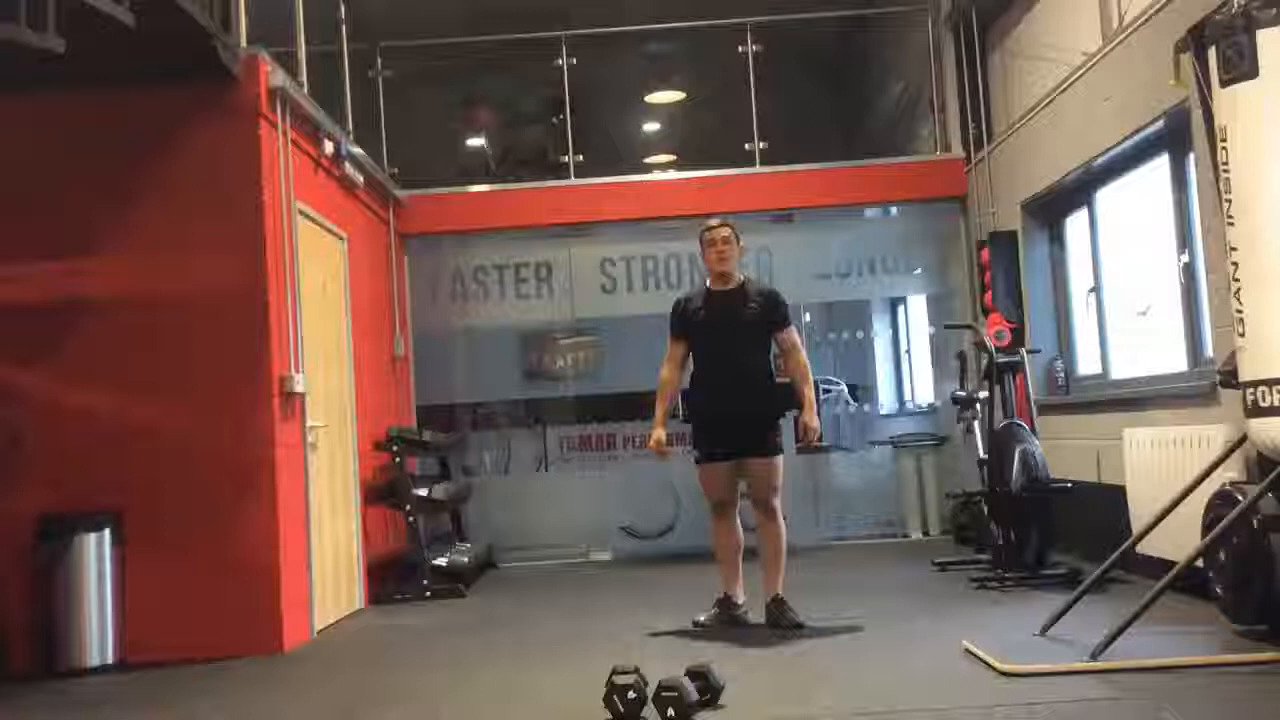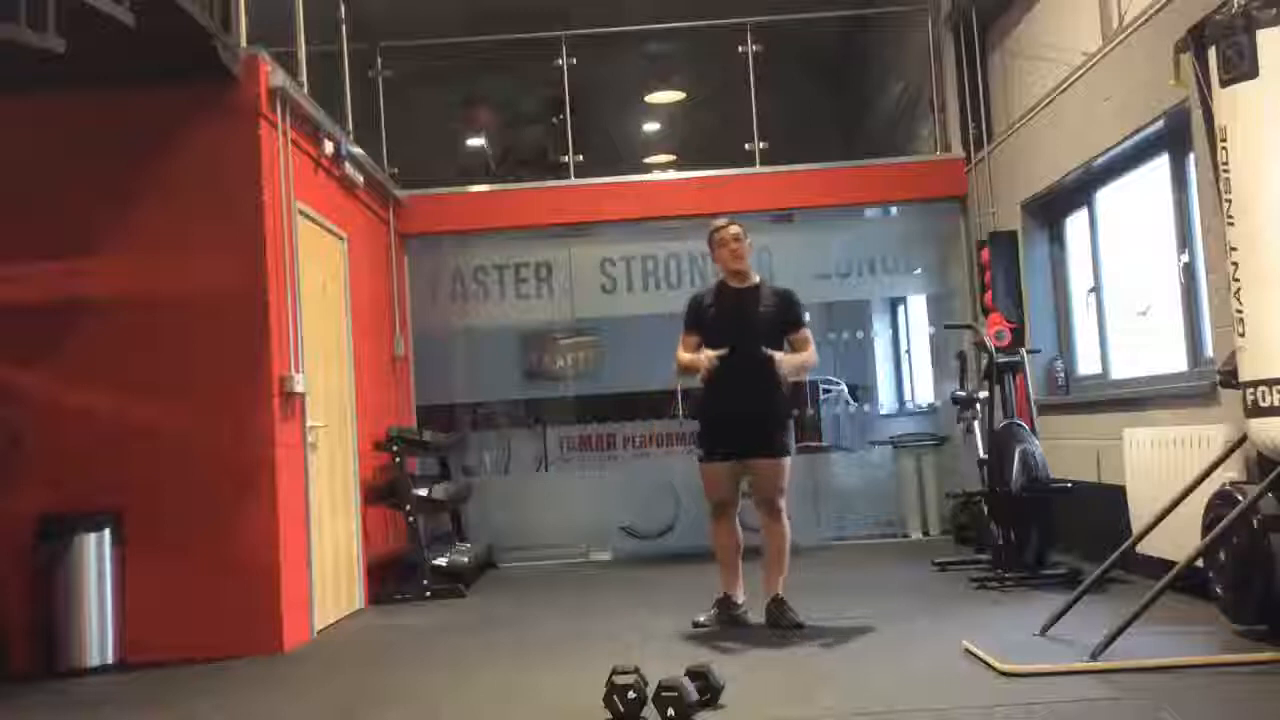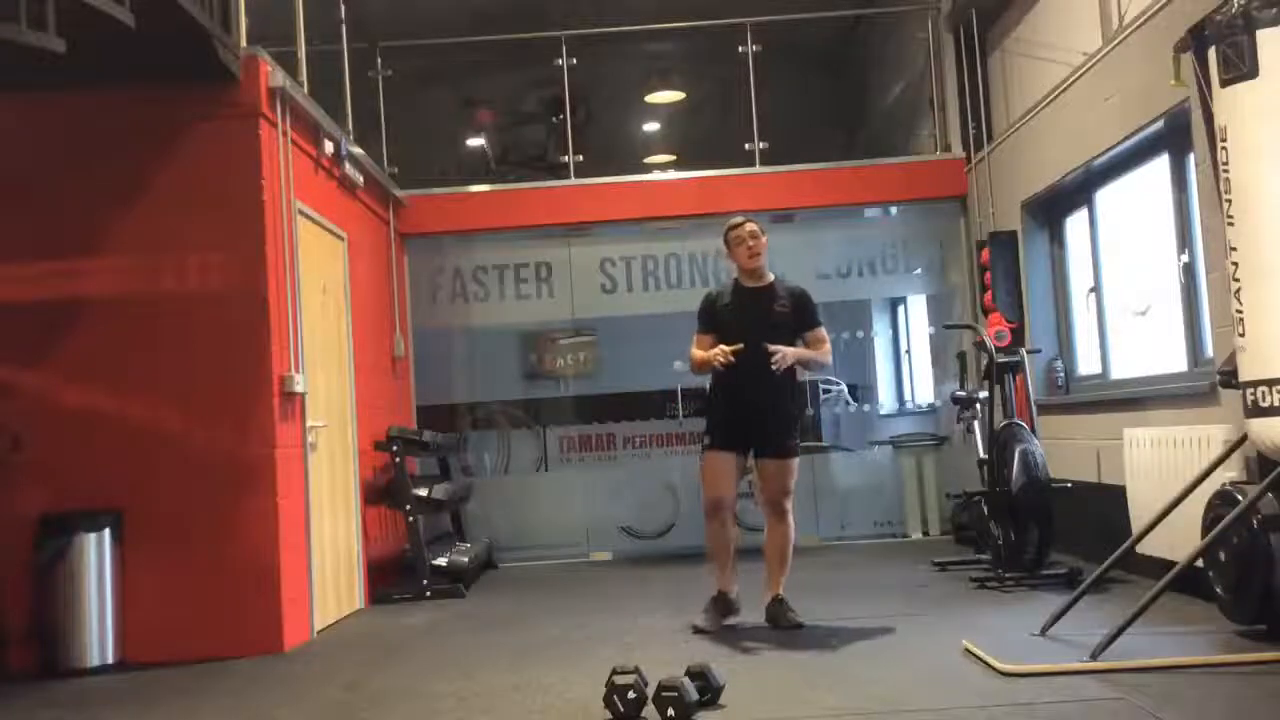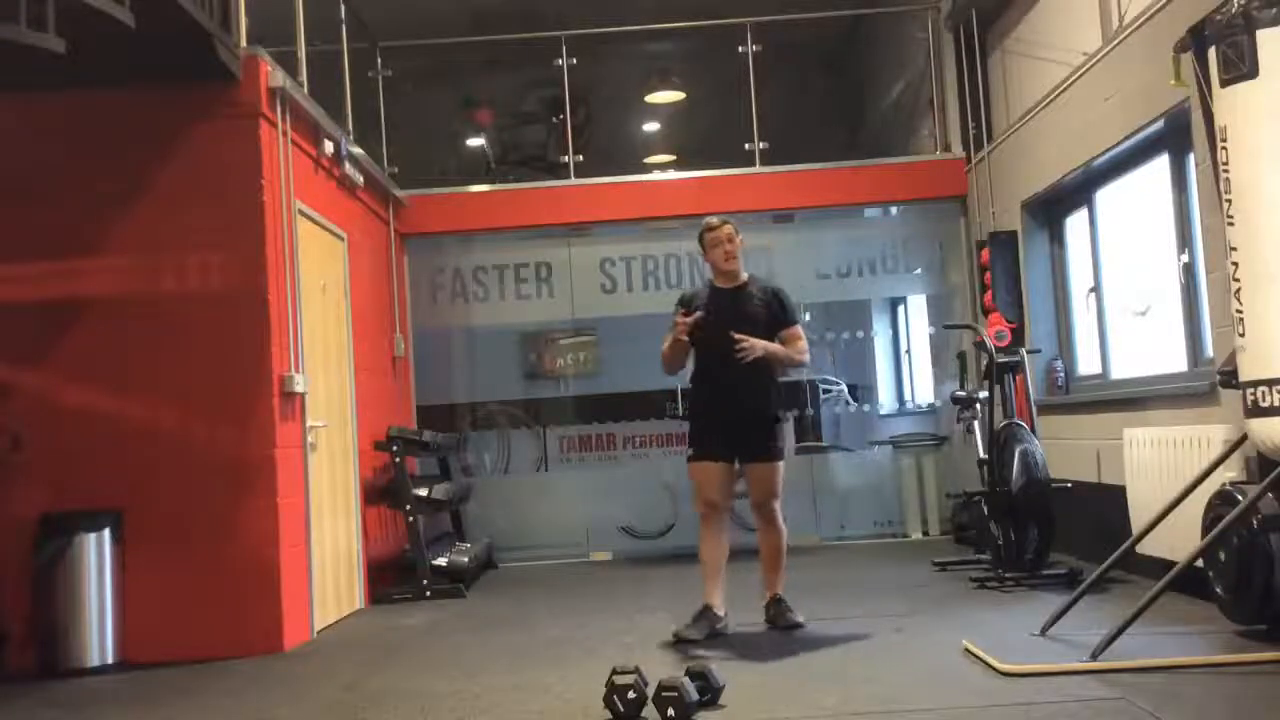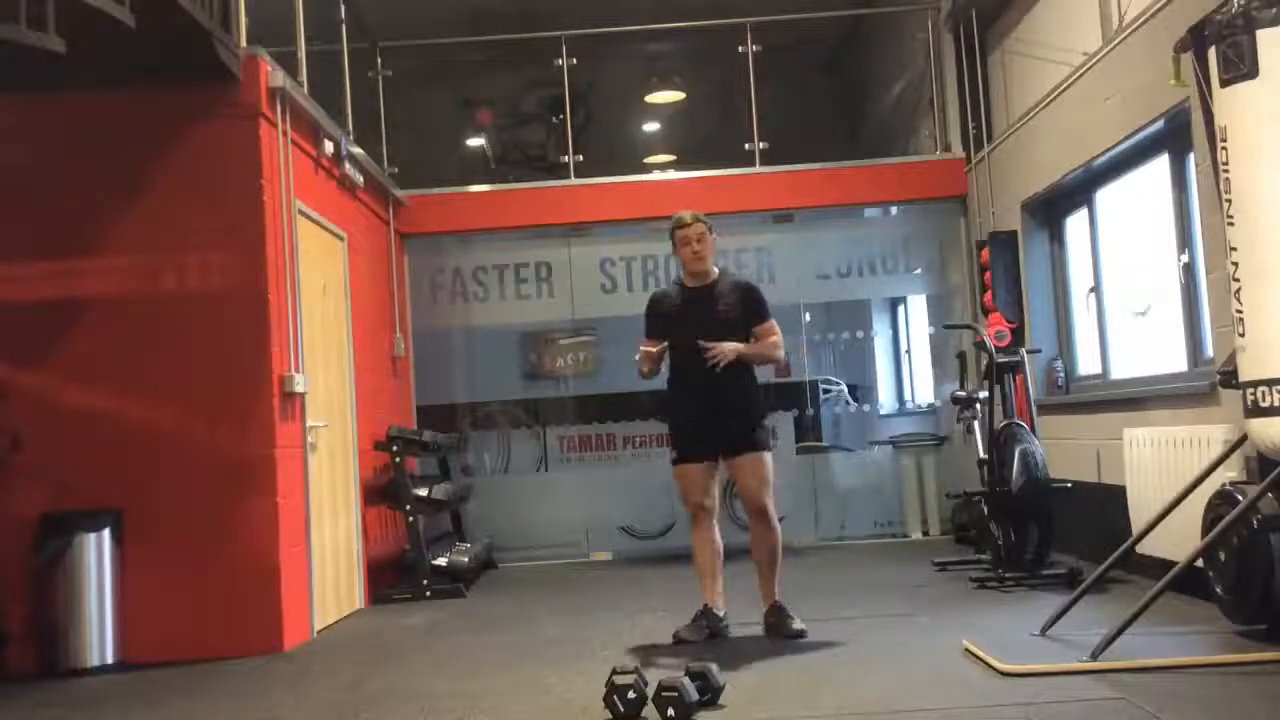
dt=0.5s
person 1, frame 1
left shoulder: (766, 298)
right shoulder: (687, 306)
left elbow: (793, 353)
right elbow: (673, 365)
left wrist: (809, 405)
right wrist: (660, 421)
left hip: (760, 419)
right hip: (710, 422)
left knee: (768, 507)
right knee: (722, 509)
left ankle: (775, 600)
right ankle: (731, 600)
person 1, frame 2
left shoulder: (781, 298)
right shoulder: (702, 303)
left elbow: (809, 350)
right elbow: (682, 357)
left wrist: (793, 361)
right wrist: (698, 359)
left hip: (768, 417)
right hip: (718, 420)
left knee: (773, 506)
right knee: (722, 509)
left ankle: (776, 599)
right ankle: (731, 600)
person 1, frame 3
left shoulder: (795, 297)
right shoulder: (716, 300)
left elbow: (824, 354)
right elbow: (696, 360)
left wrist: (795, 354)
right wrist: (711, 357)
left hip: (778, 417)
right hip: (726, 417)
left knee: (778, 506)
right knee: (716, 504)
left ankle: (776, 599)
right ankle: (725, 595)
person 1, frame 4
left shoulder: (770, 296)
right shoulder: (691, 302)
left elbow: (801, 353)
right elbow: (670, 366)
left wrist: (767, 347)
right wrist: (677, 338)
left hip: (760, 417)
right hip: (709, 420)
left knee: (768, 508)
right knee: (710, 511)
left ankle: (774, 599)
right ankle: (713, 609)
person 1, frame 5
left shoulder: (742, 291)
right shoulder: (662, 302)
left elbow: (776, 348)
right elbow: (650, 364)
left wrist: (738, 348)
right wrist: (645, 362)
left hip: (742, 416)
right hip: (689, 422)
left knee: (761, 508)
right knee: (701, 512)
left ankle: (774, 607)
right ankle: (713, 611)
